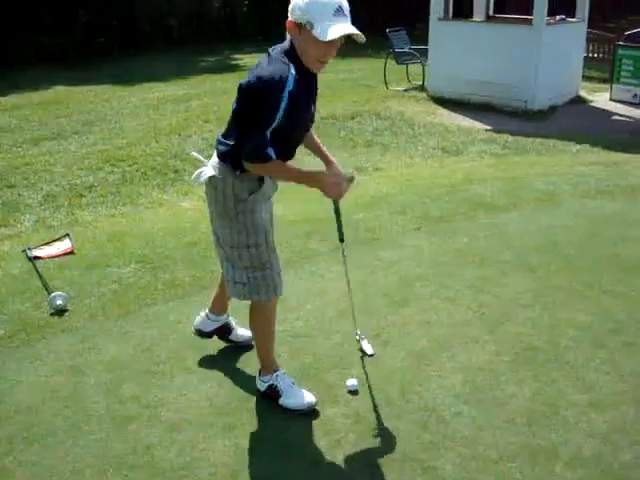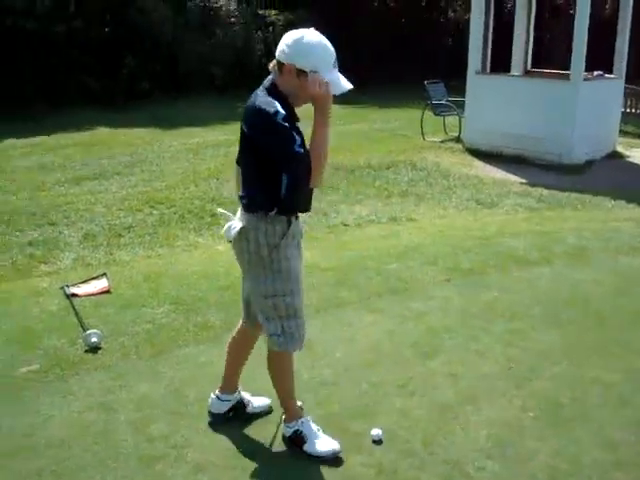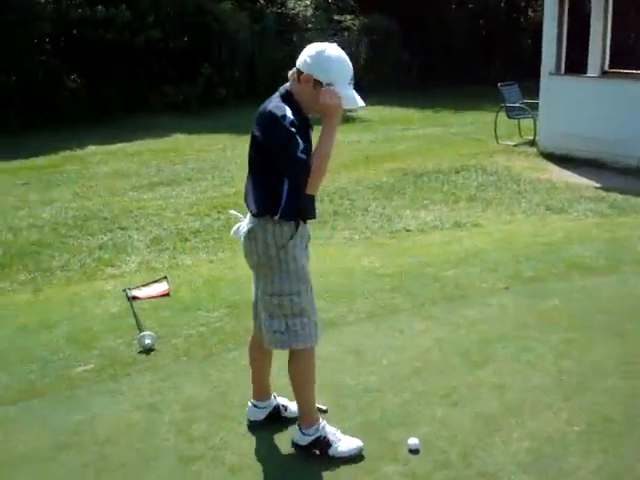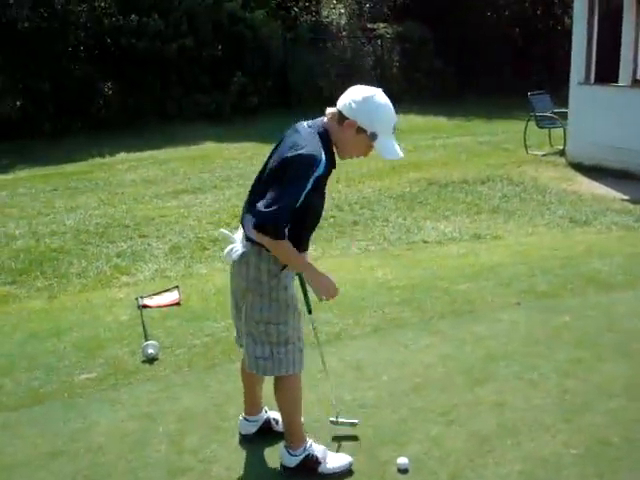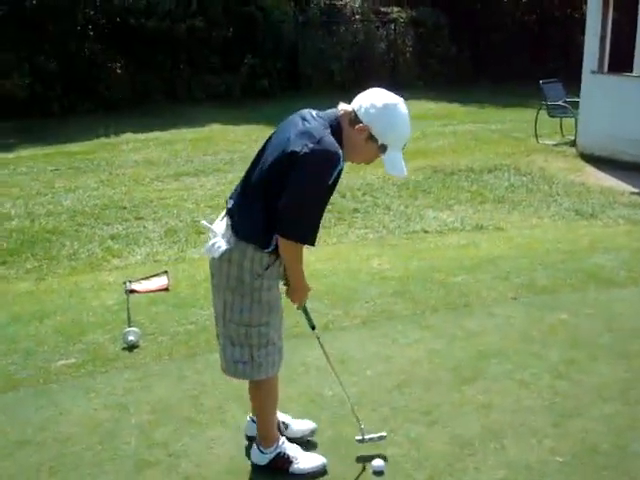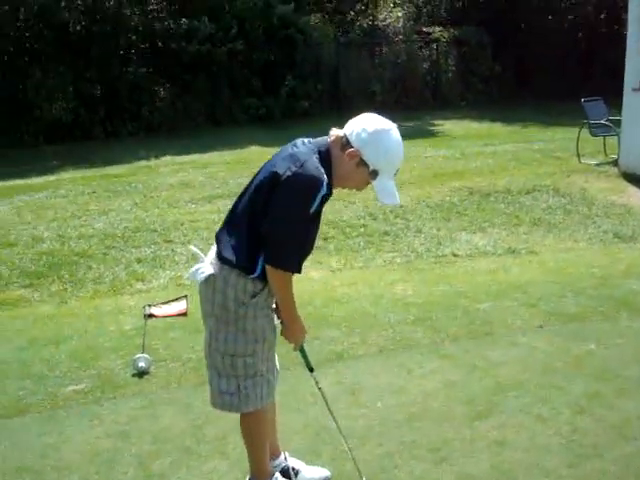
dt=0.4s
person 1, frame 1
left shoulder: (298, 66)
right shoulder: (278, 80)
left elbow: (295, 123)
right elbow: (255, 160)
left wrist: (328, 160)
right wrist: (316, 181)
left hip: (248, 180)
right hip: (237, 185)
left knee: (239, 259)
right knee: (265, 284)
left ankle: (214, 318)
right ankle: (269, 376)
person 1, frame 2
left shoulder: (273, 106)
right shoulder: (266, 112)
right elbow: (311, 176)
right wrist: (323, 113)
left hip: (274, 225)
right hip: (267, 232)
left knee: (256, 321)
right knee: (284, 332)
left ankle: (226, 396)
right ankle: (294, 422)
person 1, frame 3
left shoulder: (288, 112)
right shoulder: (277, 117)
right elbow: (310, 183)
right wrist: (331, 124)
left hip: (277, 230)
right hip: (276, 235)
left knee: (267, 324)
right knee: (301, 334)
left ankle: (262, 403)
right ankle: (310, 429)
person 1, frame 4
left shoulder: (307, 132)
right shoulder: (311, 158)
right elbow: (267, 230)
left wrist: (300, 263)
right wrist: (313, 274)
left hip: (255, 256)
right hip: (265, 263)
left knee: (257, 344)
right knee: (286, 358)
left ankle: (252, 417)
right ankle: (297, 450)
person 1, frame 5
left shoulder: (309, 119)
right shoulder: (324, 155)
right elbow: (290, 233)
left wrist: (288, 271)
right wrist: (298, 283)
left hip: (237, 235)
right hip: (249, 254)
left knee: (257, 345)
right knee: (262, 356)
left ankle: (266, 418)
right ankle: (268, 447)
person 1, frame 6
left shoulder: (308, 153)
right shoulder: (308, 179)
right elbow: (279, 261)
left wrist: (283, 308)
right wrist: (291, 318)
left hip: (244, 275)
right hip: (238, 284)
left knee: (264, 379)
right knee: (253, 388)
